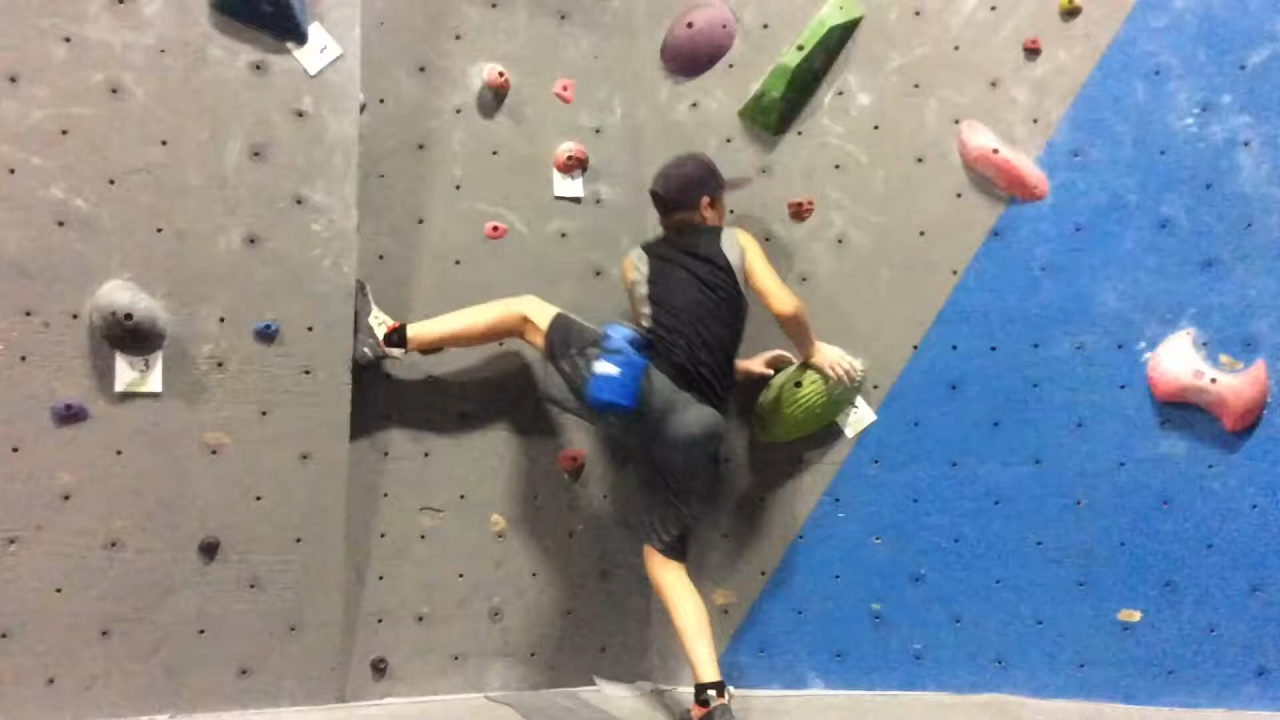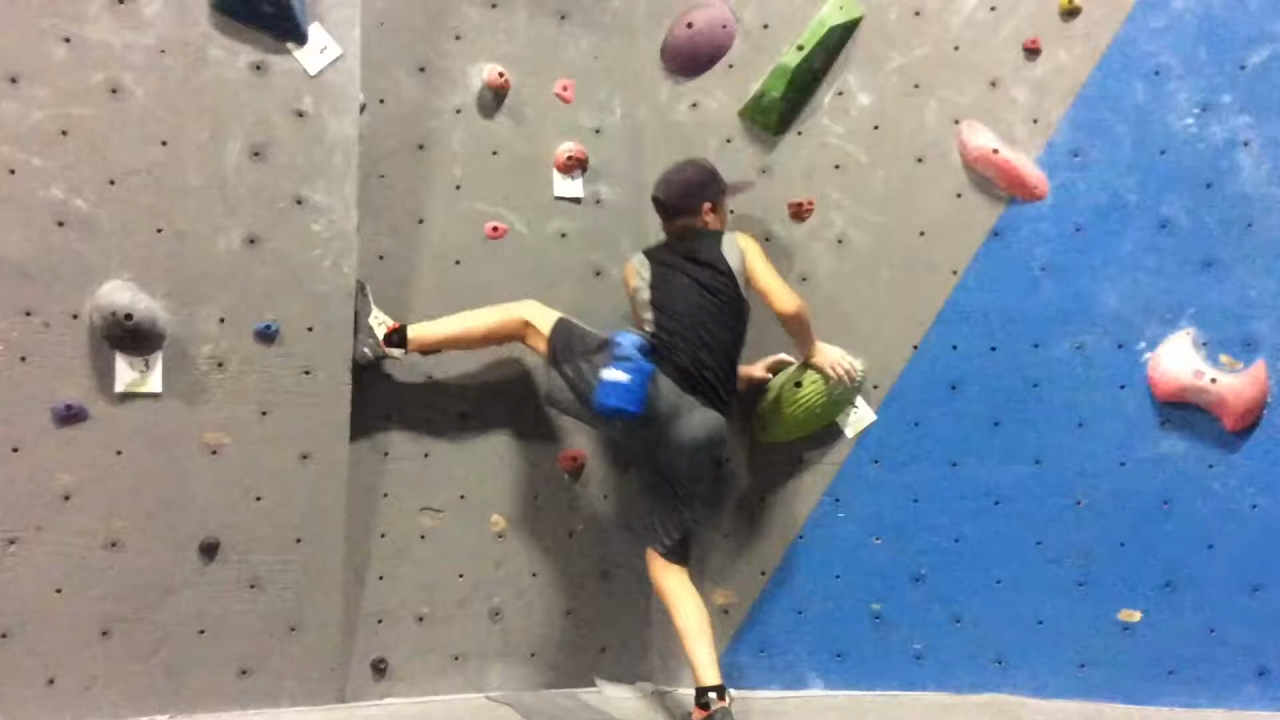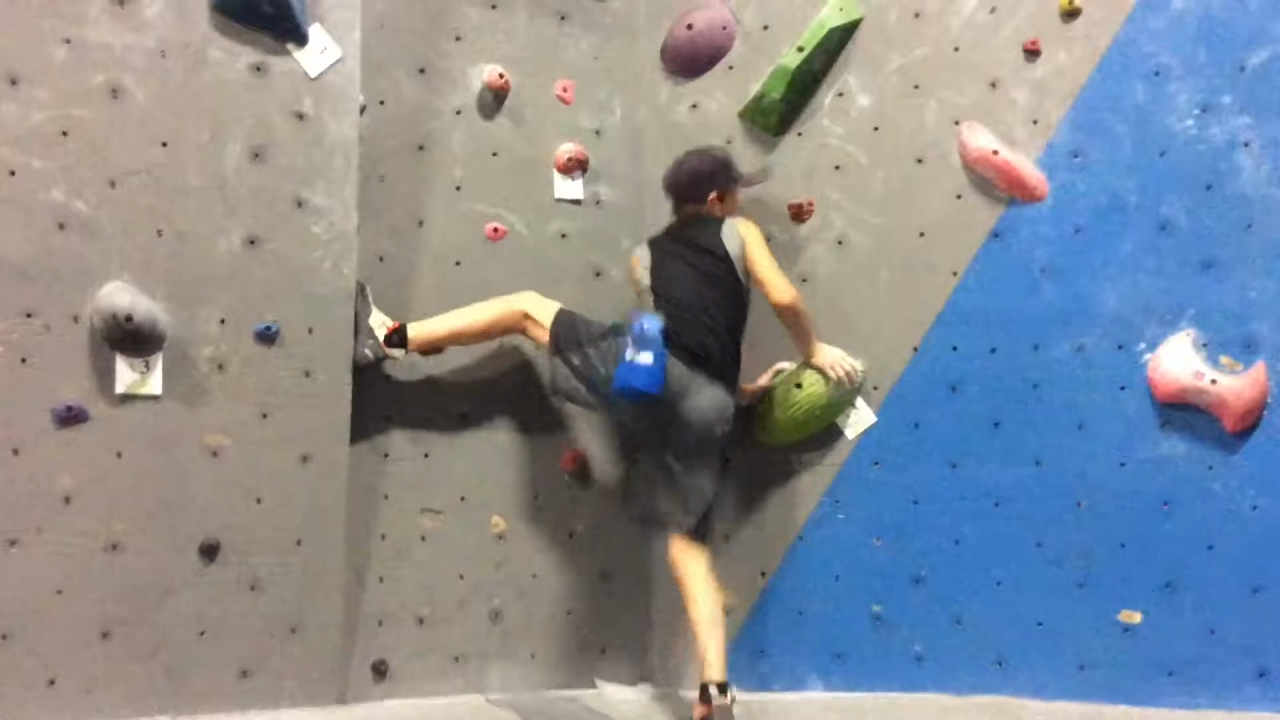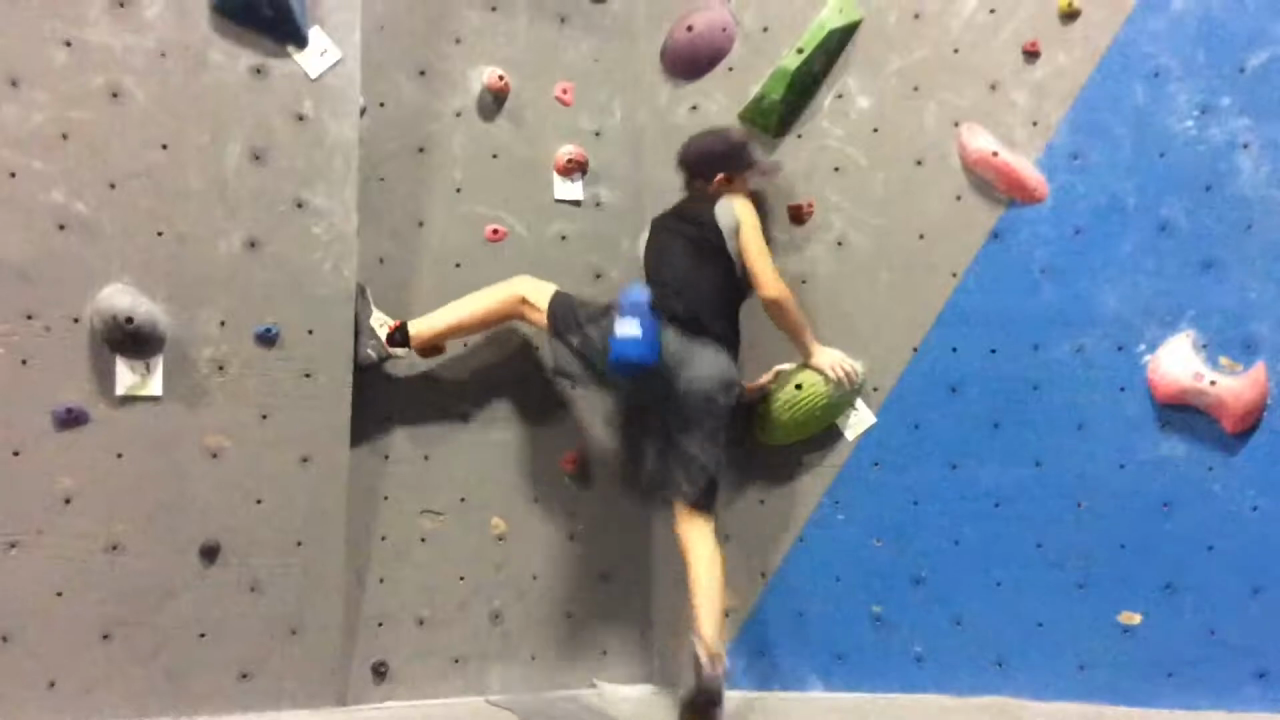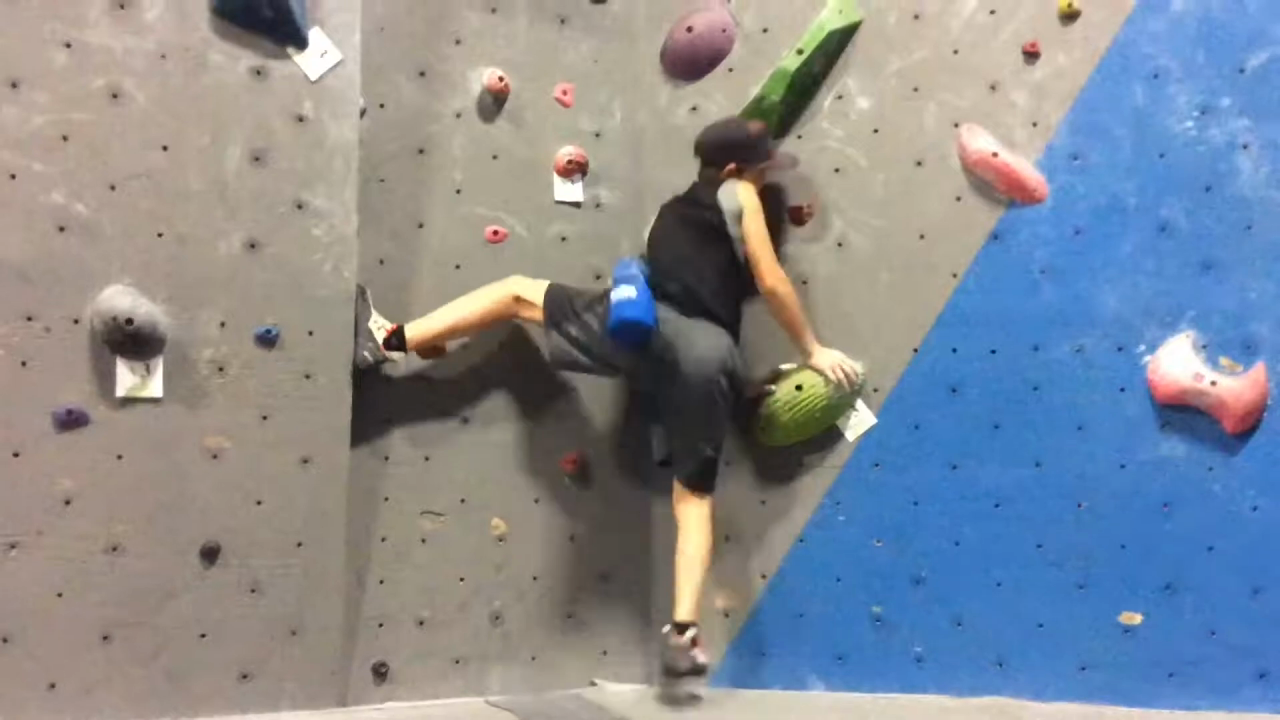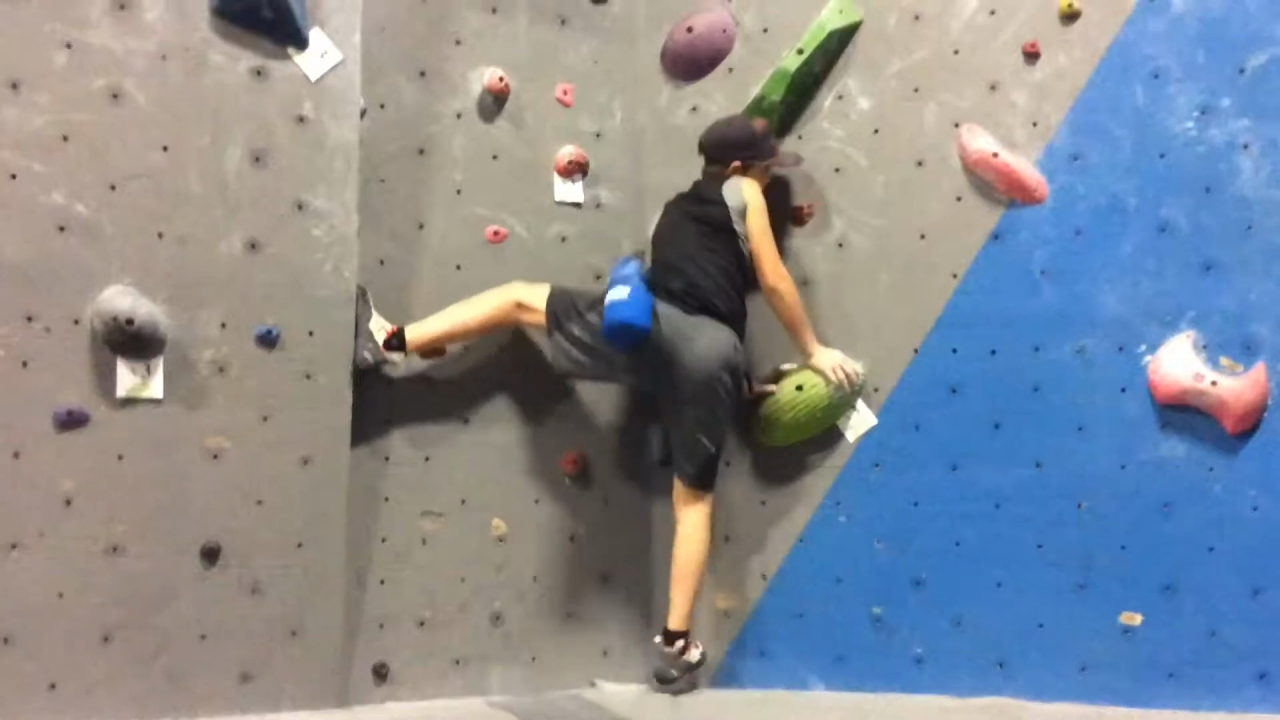
dt=0.1s
person 1, frame 1
left shoulder: (638, 261)
right shoulder: (736, 242)
right elbow: (788, 308)
left wrist: (737, 366)
right wrist: (814, 351)
left hip: (639, 382)
right hip: (694, 426)
left knee: (527, 310)
right knee: (665, 558)
left ankle: (389, 336)
person 1, frame 2
left shoulder: (640, 266)
right shoulder: (737, 247)
right elbow: (790, 307)
left wrist: (737, 373)
right wrist: (814, 351)
left hip: (642, 387)
right hip: (698, 429)
left knee: (529, 317)
right knee: (668, 562)
left ankle: (390, 336)
person 1, frame 3
left shoulder: (649, 253)
right shoulder: (740, 232)
right elbow: (784, 299)
left wrist: (735, 386)
right wrist: (815, 349)
right hip: (704, 404)
left knee: (526, 307)
right knee: (688, 546)
left ankle: (391, 337)
person 1, frame 4
left shoulder: (656, 230)
right shoulder: (737, 210)
right elbow: (771, 292)
left wrist: (735, 384)
right wrist: (811, 349)
right hip: (707, 374)
left knee: (523, 293)
right knee: (696, 520)
left ankle: (391, 335)
right ankle: (709, 658)
person 1, frame 5
left shoulder: (668, 213)
right shoulder: (740, 196)
right elbow: (770, 283)
left wrist: (735, 381)
right wrist: (813, 350)
right hip: (708, 353)
left knee: (518, 291)
right knee: (694, 498)
left ankle: (389, 338)
right ankle: (683, 634)
person 1, frame 6
left shoulder: (673, 210)
right shoulder: (745, 193)
right elbow: (773, 281)
left wrist: (733, 379)
right wrist: (813, 349)
left hip: (645, 318)
right hip: (712, 351)
left knee: (520, 298)
right knee: (693, 499)
left ankle: (389, 340)
right ankle: (675, 641)
